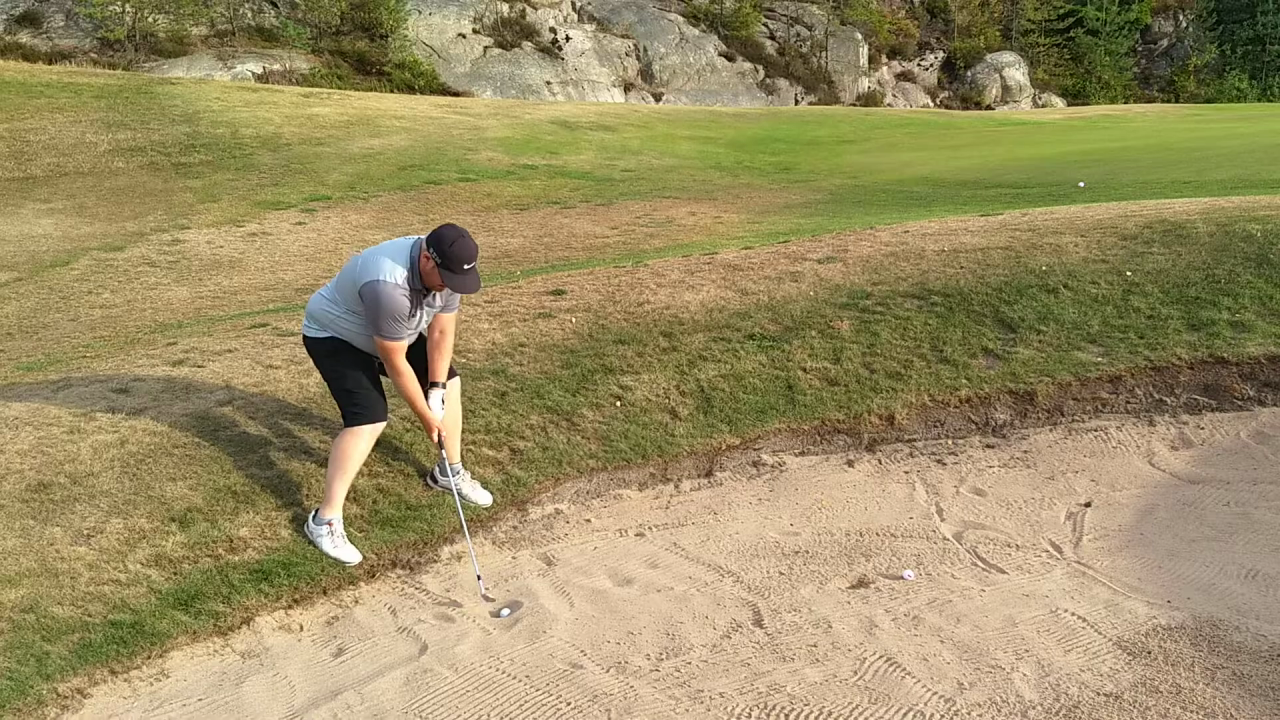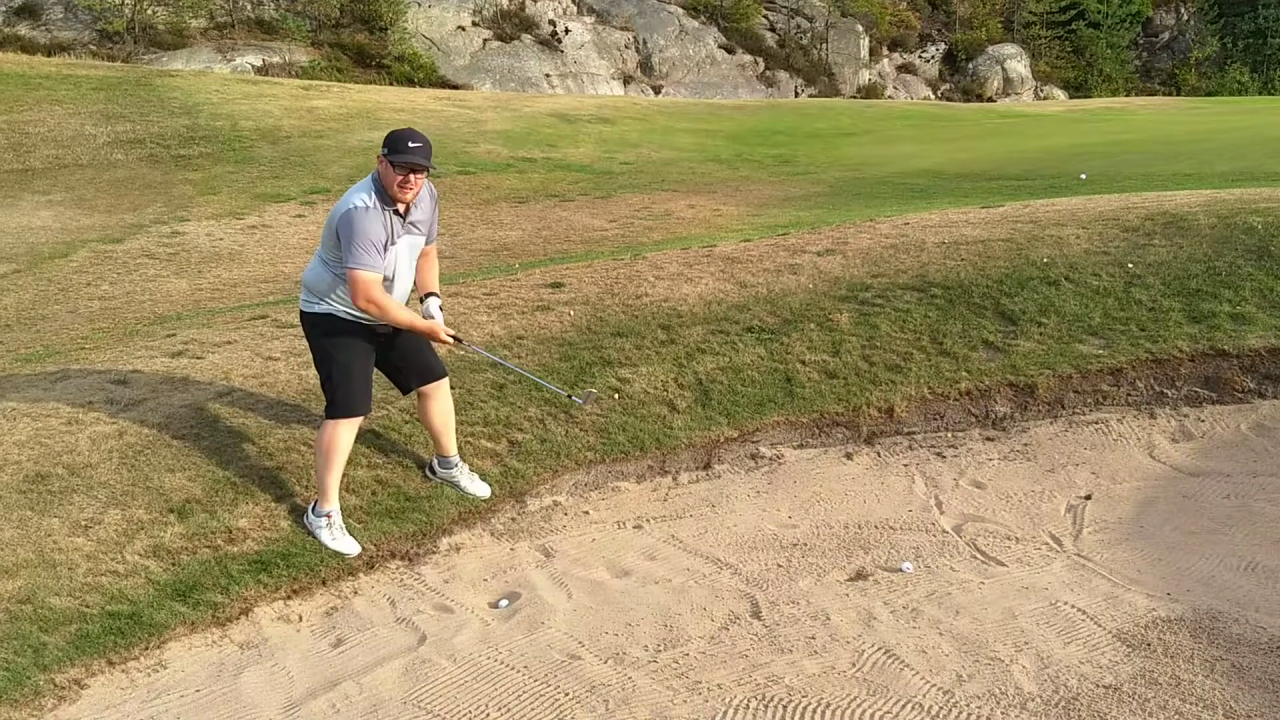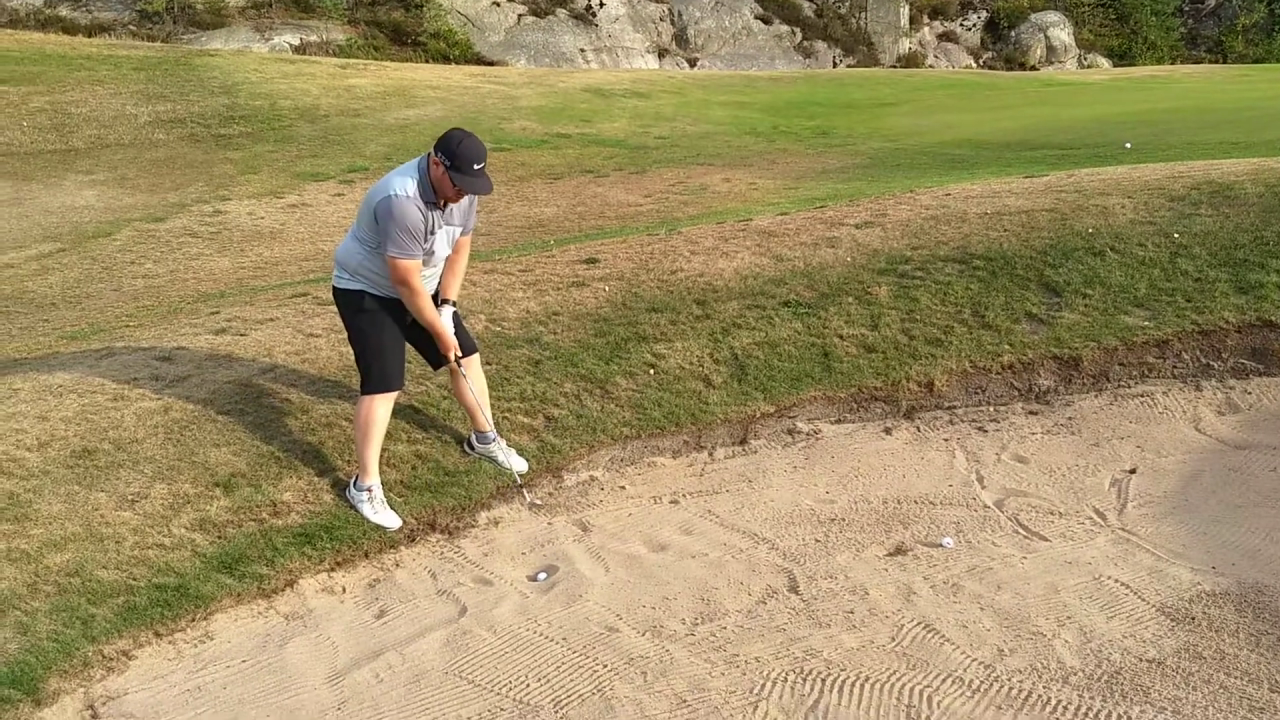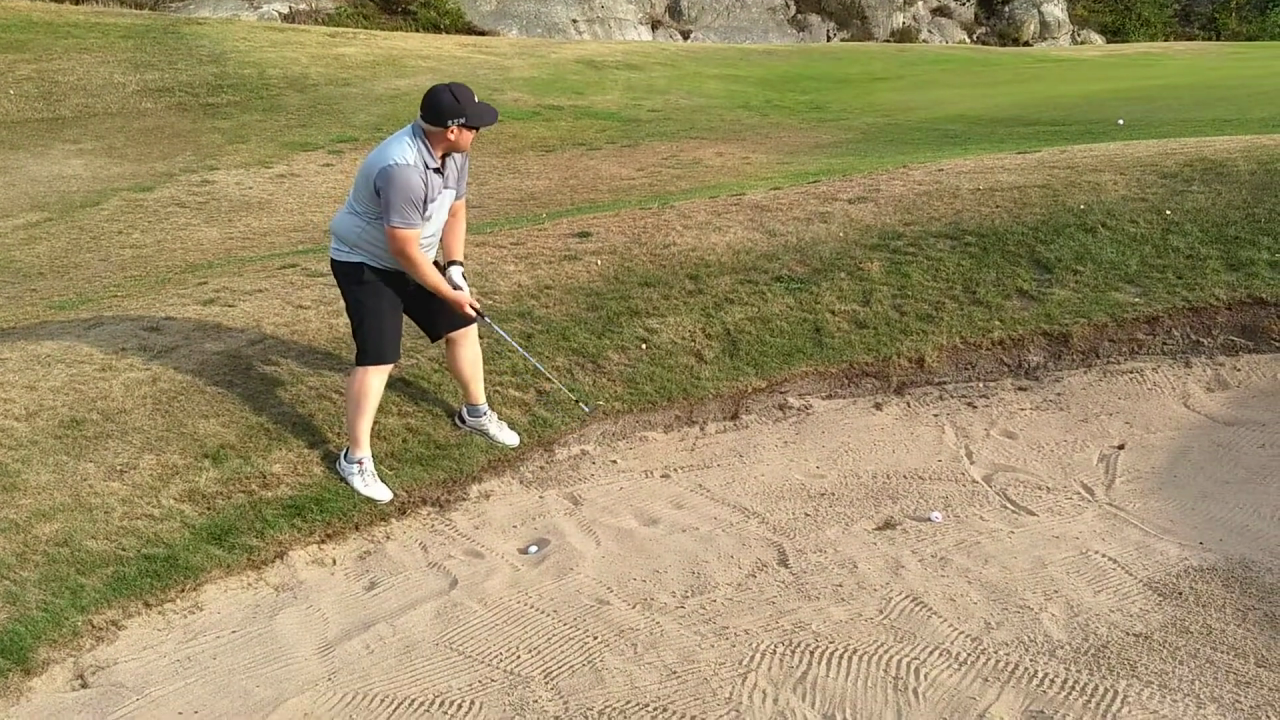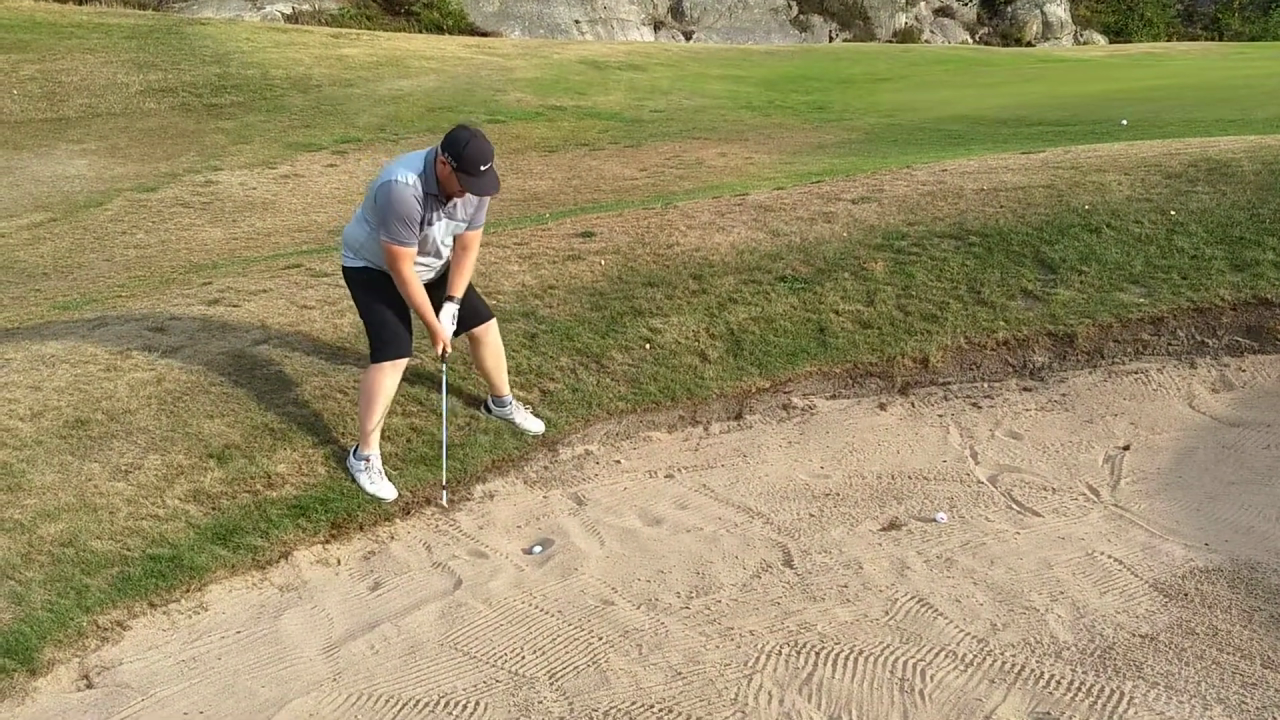
dt=1s
person 1, frame 1
left shoulder: (447, 267)
right shoulder: (389, 284)
left elbow: (442, 331)
right elbow: (395, 362)
left wrist: (437, 393)
right wrist: (425, 415)
right hip: (335, 335)
left knee: (448, 379)
right knee: (368, 420)
left ankle: (450, 472)
right ankle: (325, 521)
person 1, frame 2
left shoulder: (425, 196)
right shoulder: (362, 214)
left elbow: (427, 251)
right elbow: (365, 298)
left wrist: (431, 300)
right wrist: (424, 326)
left hip: (388, 315)
right hip: (337, 317)
left knee: (434, 382)
right knee: (347, 411)
left ankle: (447, 464)
right ankle: (324, 512)
person 1, frame 3
left shoulder: (462, 190)
right shoulder: (403, 201)
left elbow: (459, 250)
right elbow: (406, 283)
left wrist: (447, 307)
right wrist: (440, 333)
left hip: (423, 289)
right hip: (367, 292)
left knee: (466, 357)
right knee: (382, 386)
left ankle: (484, 439)
right ankle: (365, 486)
person 1, frame 4
left shoulder: (452, 153)
right shoulder: (402, 169)
left elbow: (455, 211)
right elbow: (404, 251)
left wrist: (455, 269)
right wrist: (449, 294)
left hip: (416, 260)
right hip: (366, 264)
left knee: (463, 328)
right knee: (377, 359)
left ankle: (476, 412)
right ankle: (356, 459)
person 1, frame 5
left shoulder: (470, 182)
right shoulder: (402, 189)
left elbow: (467, 247)
right elbow: (400, 267)
left wrist: (451, 304)
right wrist: (433, 326)
left hip: (434, 267)
right hip: (375, 268)
left knee: (484, 324)
right knee: (393, 355)
left ankle: (502, 402)
right ankle: (365, 456)
